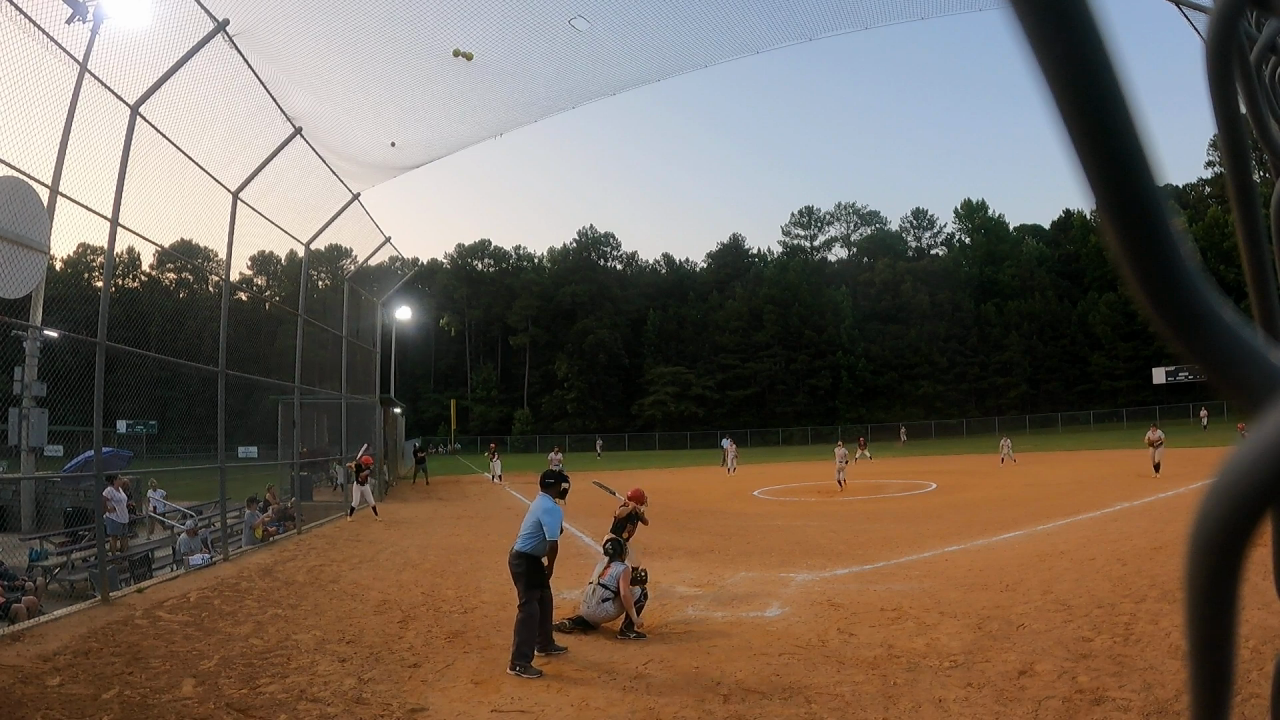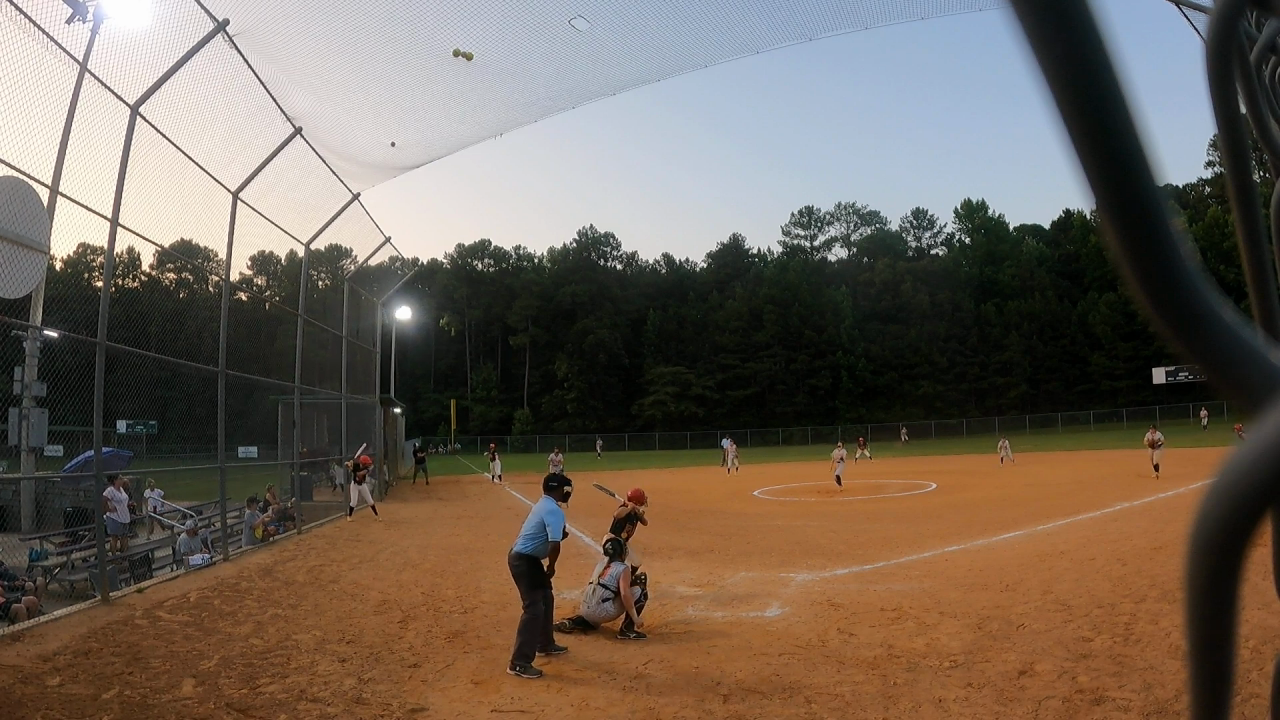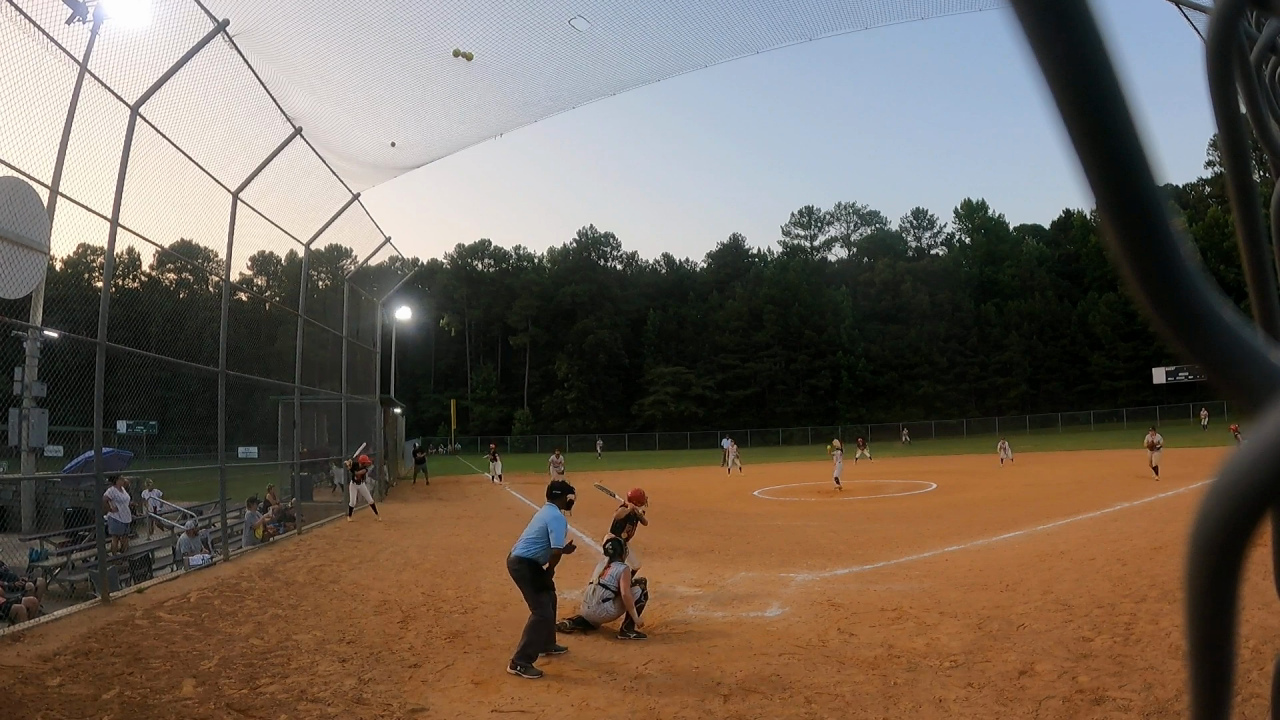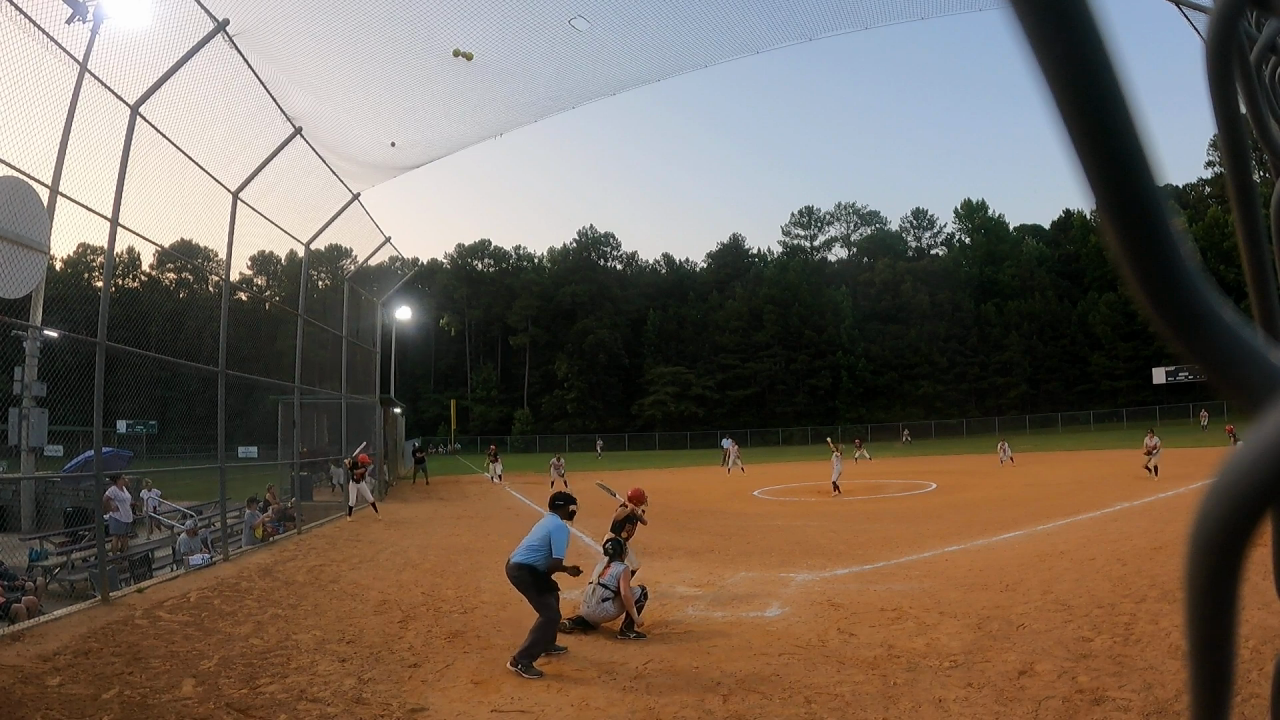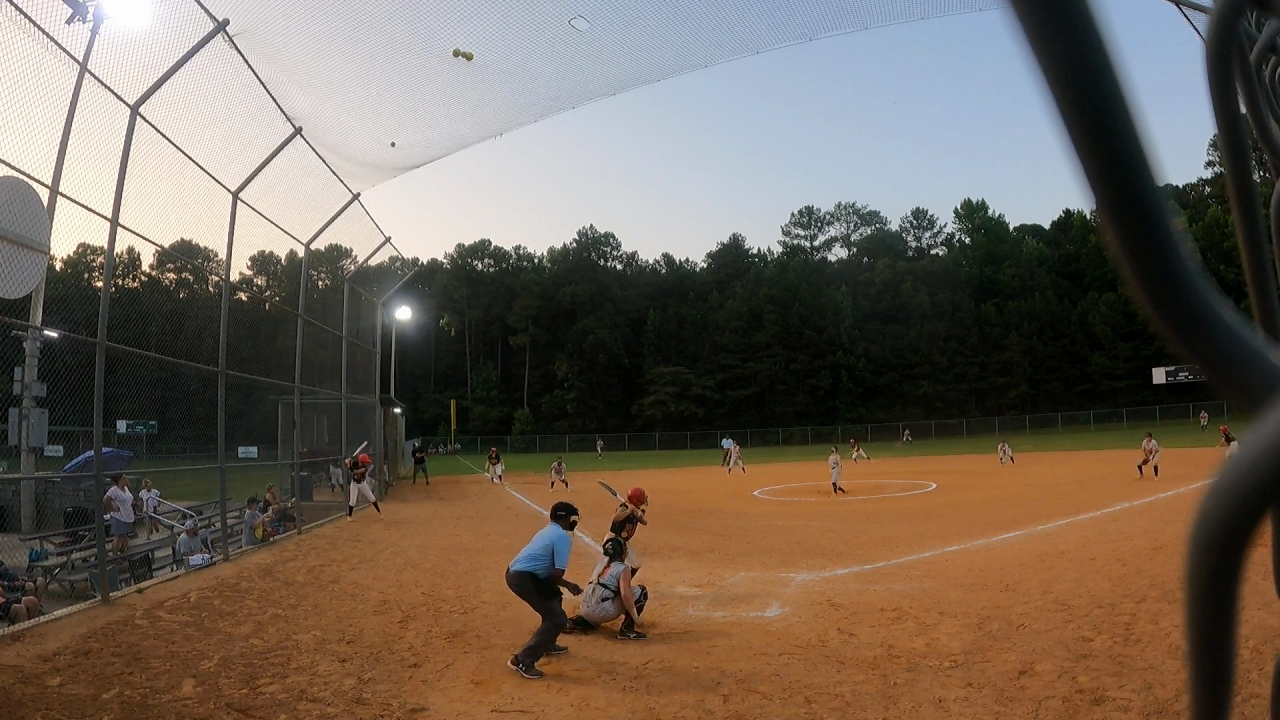
dt=0.1s
person 1, frame 1
left shoulder: (540, 502)
right shoulder: (551, 508)
right elbow: (552, 543)
right wrist: (550, 567)
left hip: (527, 557)
right hip: (525, 560)
left knee: (544, 600)
right knee: (529, 609)
left ankle: (544, 644)
right ankle: (519, 663)
person 1, frame 2
left shoulder: (542, 505)
right shoulder: (554, 510)
right elbow: (555, 545)
left wrist: (560, 535)
right wrist: (551, 567)
left hip: (522, 558)
right hip: (525, 561)
left knee: (546, 599)
right knee: (534, 609)
left ankle: (545, 644)
right ankle: (519, 663)
person 1, frame 3
left shoulder: (545, 511)
right shoulder: (557, 517)
right elbow: (556, 552)
left wrist: (564, 549)
right wrist: (550, 570)
left hip: (521, 560)
right hip: (525, 564)
left knee: (549, 599)
right knee: (542, 611)
left ankle: (547, 645)
right ankle: (520, 663)
person 1, frame 4
left shoulder: (546, 521)
right shoulder: (560, 526)
right elbow: (556, 563)
left wrist: (567, 569)
right wrist: (549, 575)
left hip: (516, 566)
right hip: (523, 571)
left knee: (551, 595)
right knee: (550, 614)
left ankle: (547, 644)
right ankle: (521, 661)
person 1, frame 5
left shoulder: (547, 531)
right shoulder: (562, 536)
right elbow: (559, 572)
left wrist: (567, 585)
left hip: (516, 573)
right hip: (524, 578)
left knee: (554, 598)
right knee: (557, 619)
left ankle: (547, 644)
right ankle: (522, 660)
